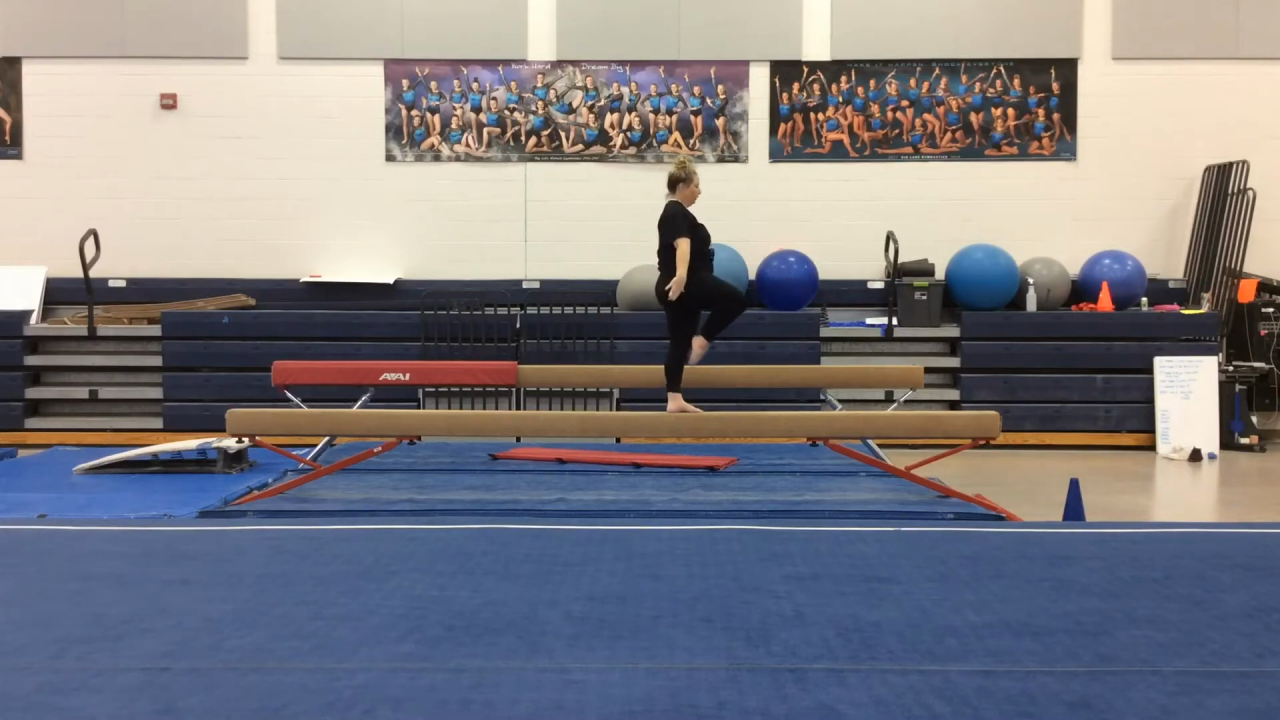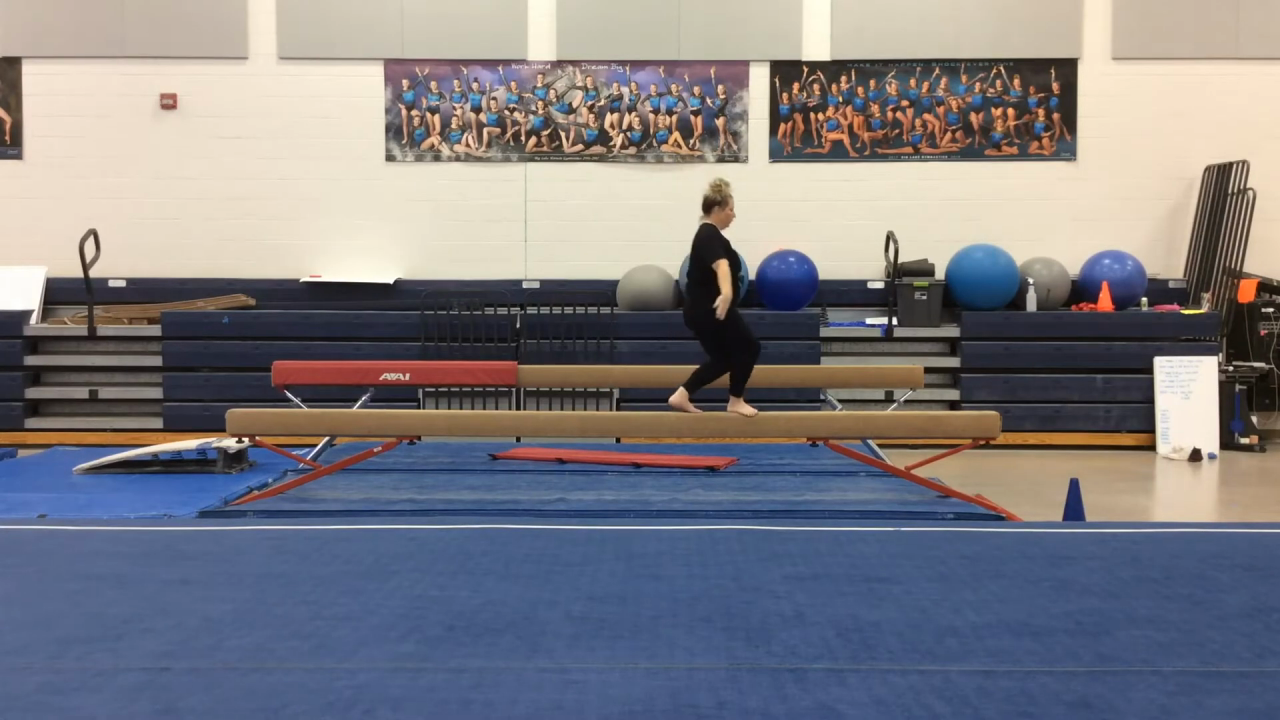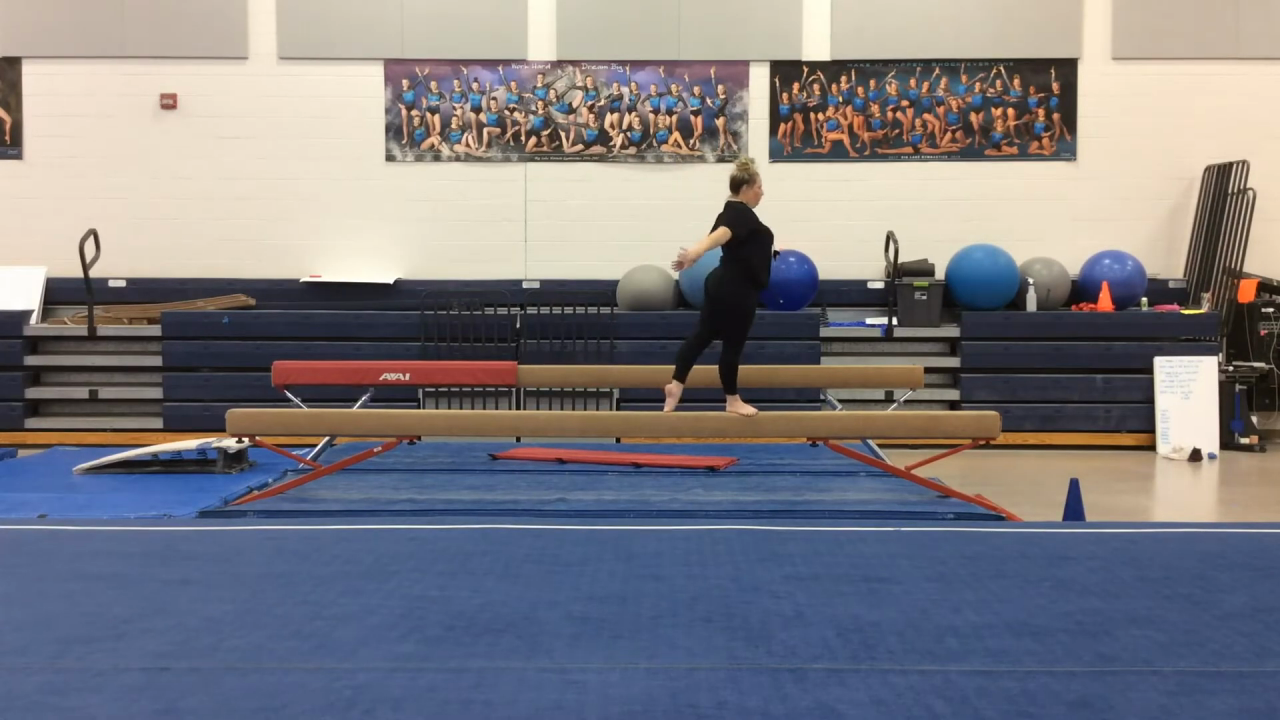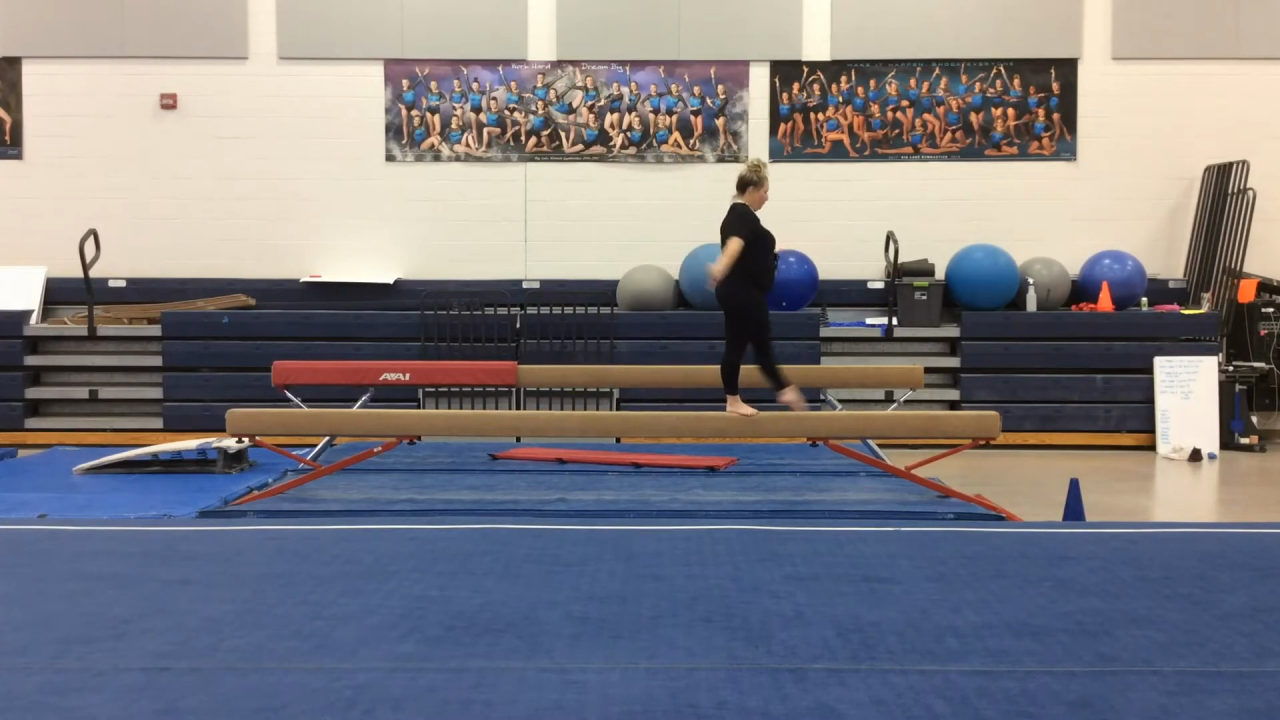
dt=0.7s
person 1, frame 1
left shoulder: (675, 212)
right shoulder: (676, 213)
right elbow: (682, 244)
right wrist: (681, 275)
left hip: (679, 286)
right hip: (686, 284)
left knee: (679, 342)
right knee: (736, 300)
left ankle: (675, 400)
right ankle: (703, 340)
person 1, frame 2
left shoulder: (708, 235)
right shoulder: (710, 237)
right elbow: (721, 265)
right wrist: (726, 292)
left hip: (700, 310)
right hip: (710, 311)
left knee: (722, 359)
right knee: (750, 348)
left ankle: (681, 396)
right ankle: (736, 401)
person 1, frame 3
left shoulder: (733, 212)
right shoulder: (741, 214)
left elbow: (716, 236)
right elbow: (720, 234)
left wrist: (694, 254)
right wrist: (695, 252)
left hip: (721, 284)
right hip: (736, 291)
left knee: (703, 334)
right knee: (733, 345)
left ankle: (676, 384)
right ankle: (733, 401)
person 1, frame 4
left shoulder: (739, 214)
right shoulder: (741, 216)
left elbow: (737, 241)
right elbow: (736, 242)
left wrist: (721, 270)
right wrist: (721, 266)
left hip: (743, 291)
right hip: (741, 293)
left knee: (761, 343)
right knee: (736, 346)
left ankle: (784, 390)
right ankle: (733, 401)
